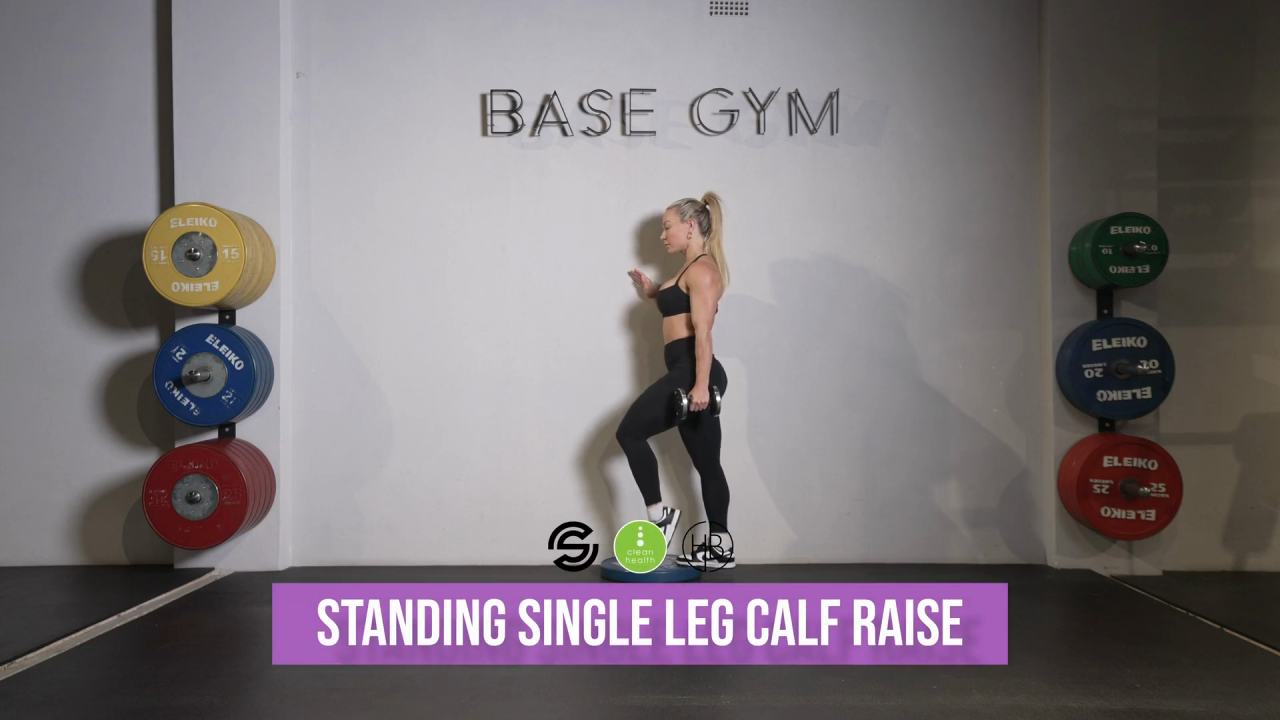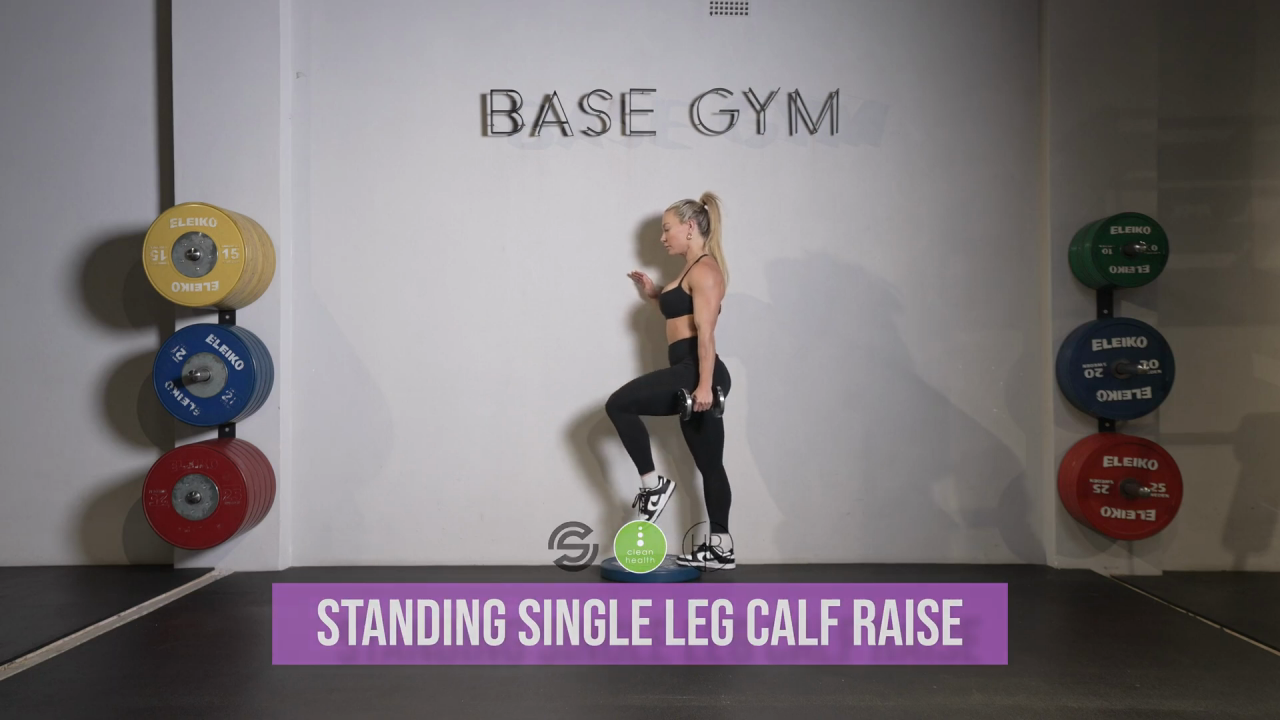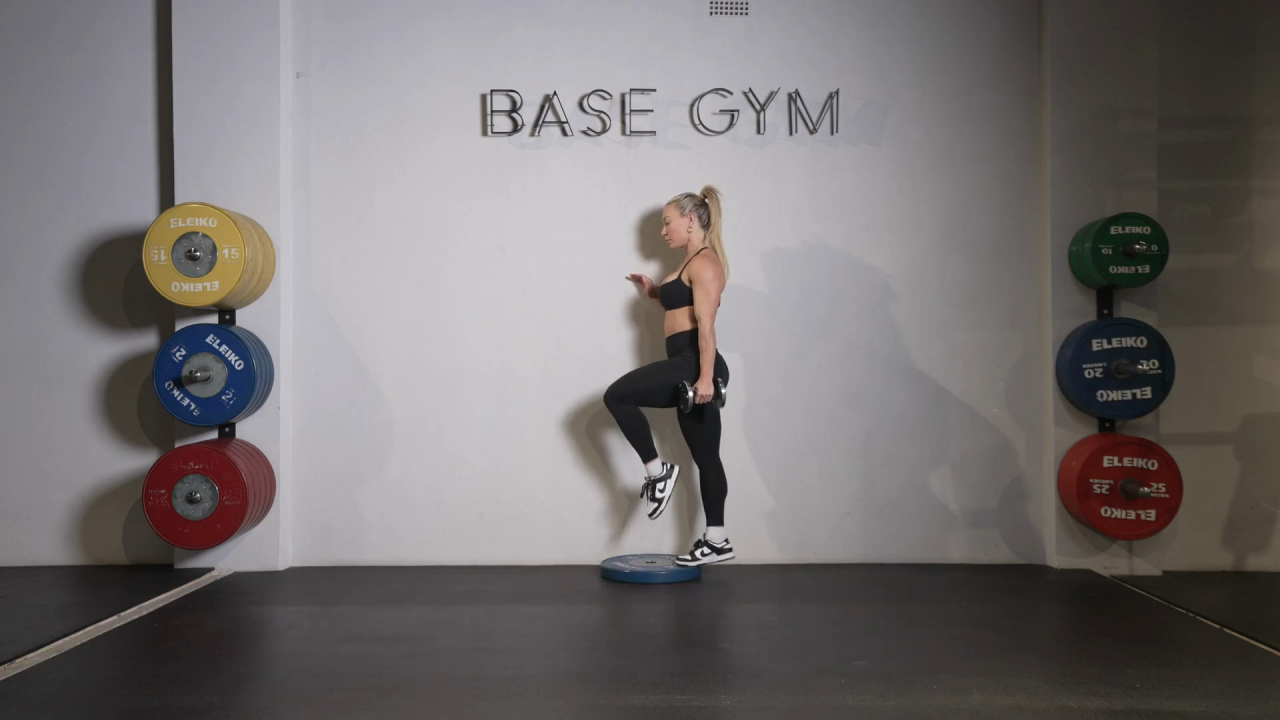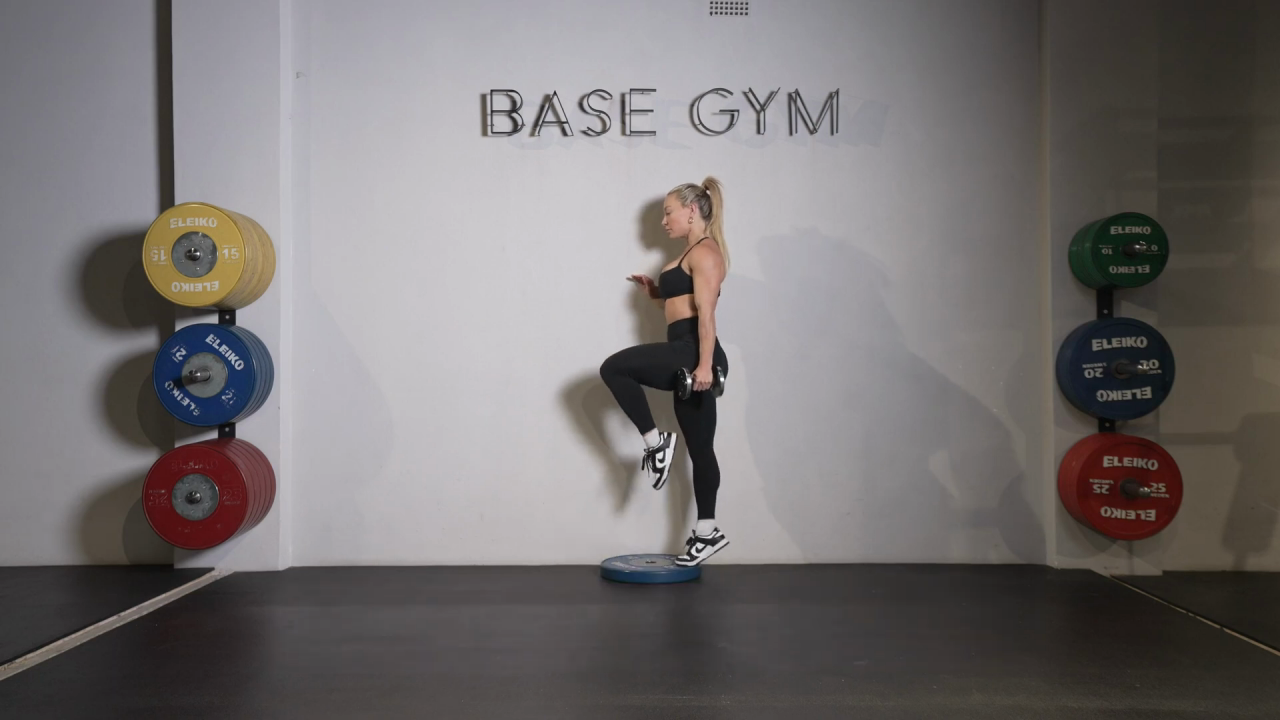
dt=0.4s
person 1, frame 1
left shoulder: (703, 269)
right shoulder: (692, 269)
left elbow: (703, 331)
left wrist: (701, 384)
right wrist: (655, 294)
left hip: (692, 373)
right hip: (689, 374)
left knee: (630, 432)
right knee: (706, 463)
left ankle: (659, 515)
right ankle: (719, 546)
person 1, frame 2
left shoulder: (704, 269)
right shoulder: (694, 270)
left elbow: (705, 333)
left wrist: (705, 385)
right wrist: (656, 294)
left hip: (696, 372)
right hip: (691, 373)
left knee: (619, 405)
right knee: (709, 464)
left ankle: (653, 484)
right ankle: (720, 547)
person 1, frame 3
left shoulder: (705, 262)
right shoulder: (693, 264)
left elbow: (706, 324)
left wrist: (706, 376)
right wrist: (655, 292)
left hip: (694, 364)
right hip: (688, 366)
left knee: (618, 395)
right knee: (705, 457)
left ankle: (658, 471)
right ankle: (716, 540)
person 1, frame 4
left shoulder: (704, 252)
right shoulder: (693, 253)
left elbow: (706, 313)
left wrist: (705, 364)
right wrist: (657, 292)
left hip: (692, 354)
right hip: (686, 356)
left knee: (614, 368)
right knee: (700, 448)
left ankle: (656, 441)
right ankle: (707, 532)
